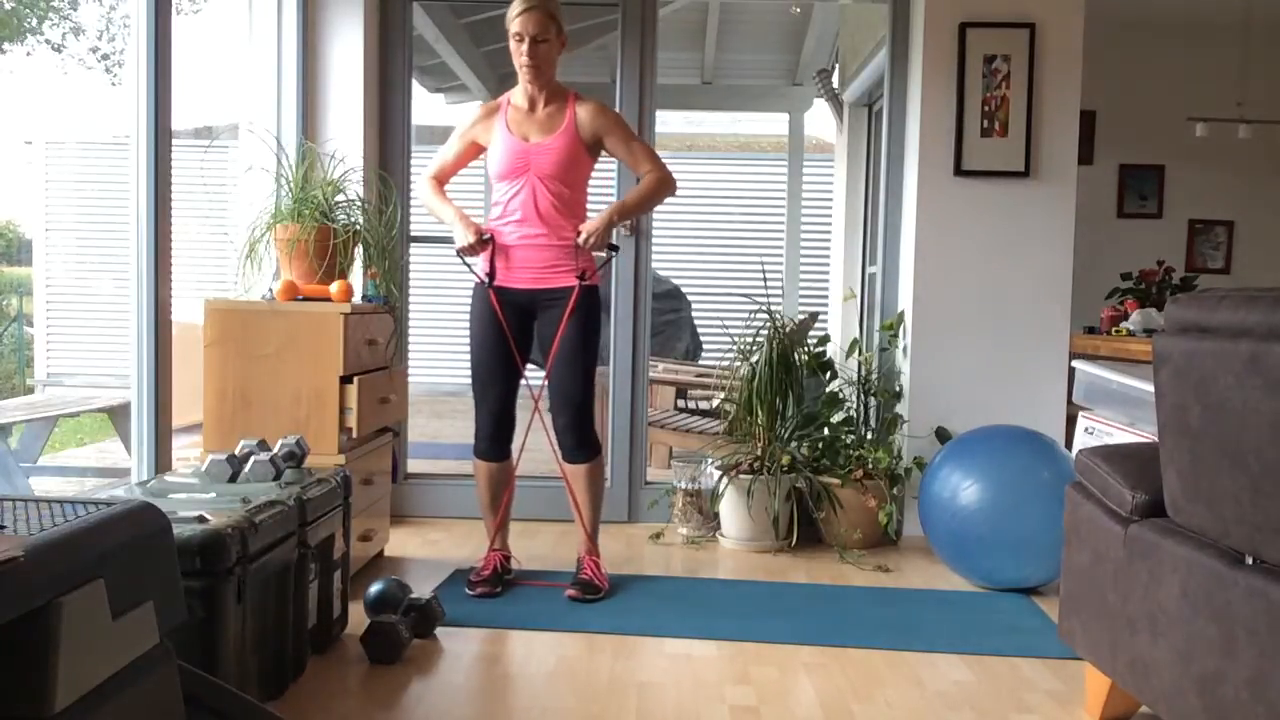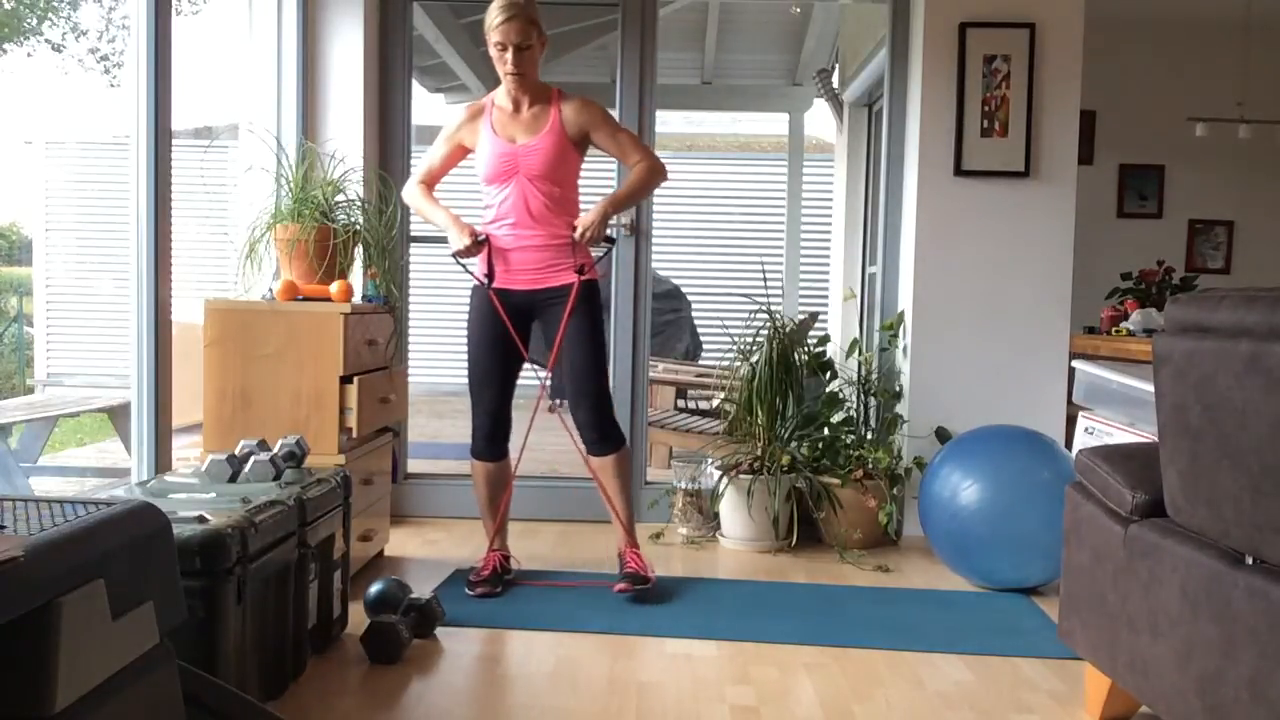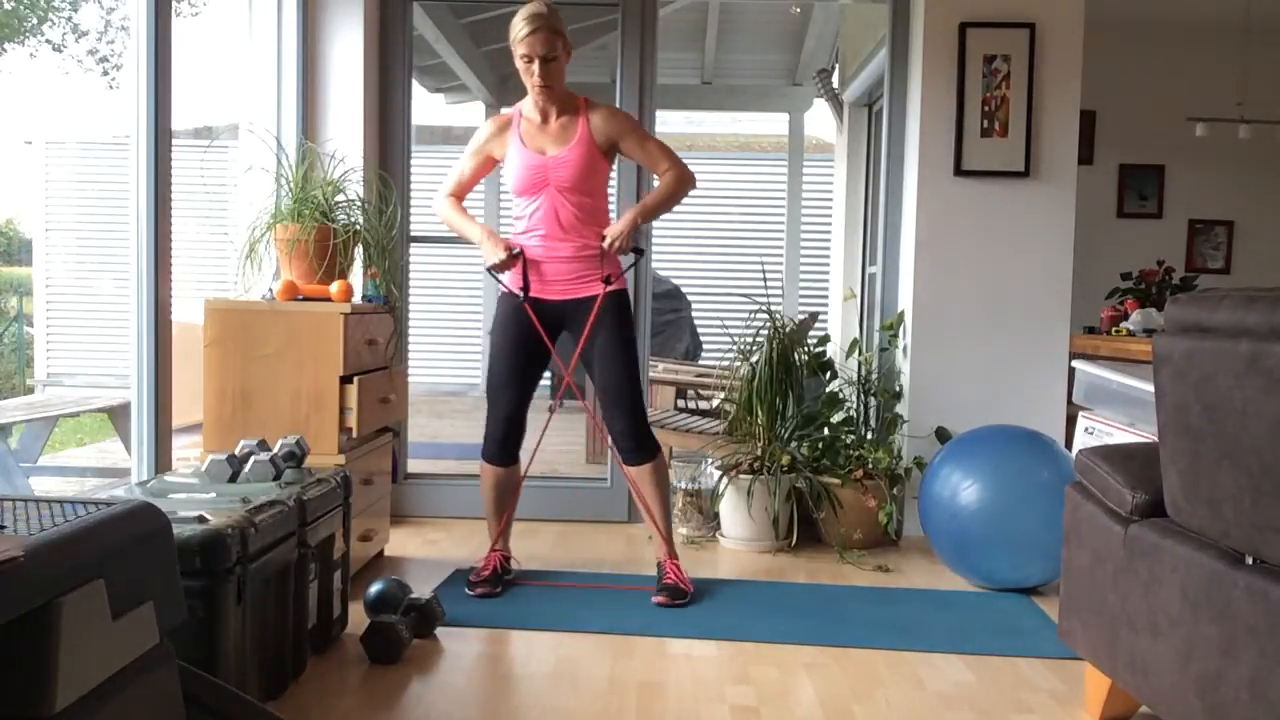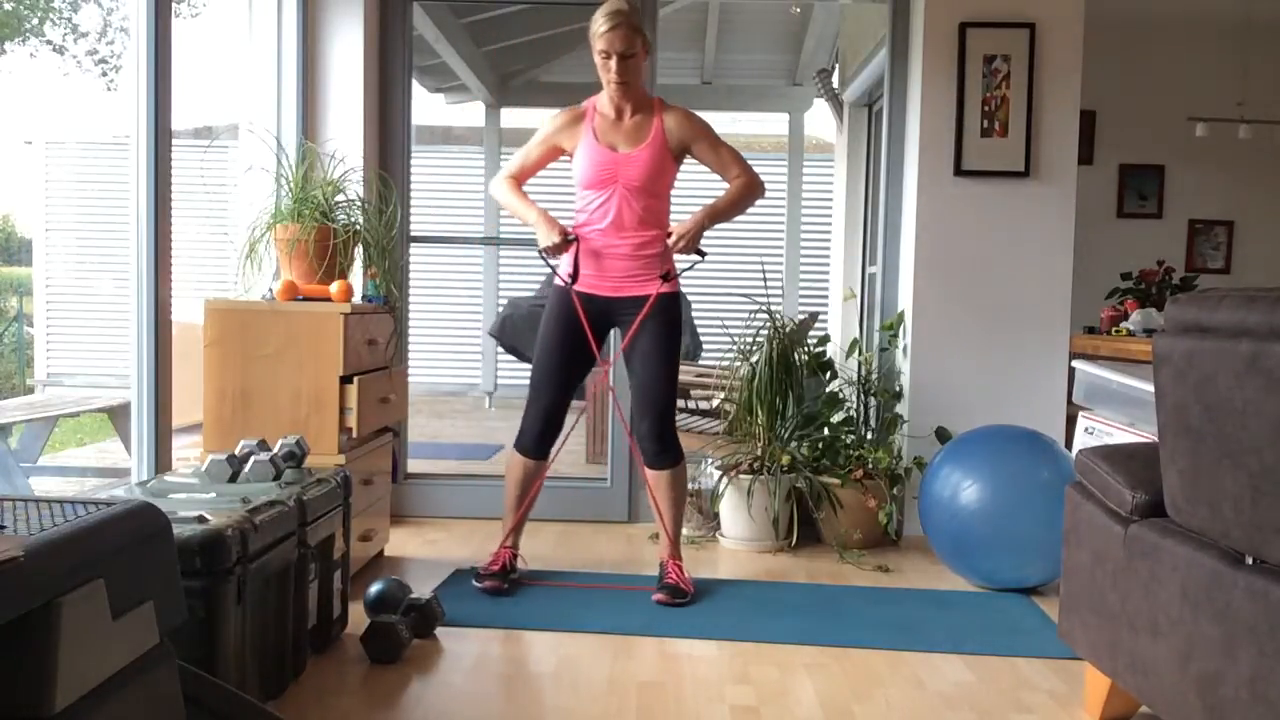
dt=0.3s
person 1, frame 1
left shoulder: (588, 115)
right shoulder: (488, 118)
left elbow: (660, 179)
right elbow: (429, 181)
left wrist: (611, 215)
right wrist: (458, 220)
left hip: (568, 286)
right hip: (500, 284)
left knee: (572, 421)
right knee: (492, 421)
left ankle: (590, 555)
right ankle: (497, 551)
person 1, frame 2
left shoulder: (573, 112)
right shoulder: (473, 121)
left elbow: (650, 166)
right elbow: (415, 186)
left wrist: (605, 208)
right wrist: (451, 224)
left hip: (567, 283)
right hip: (498, 286)
left knee: (594, 414)
right knee: (488, 422)
left ankle: (629, 548)
right ankle: (496, 551)
person 1, frame 3
left shoulder: (603, 122)
right shoulder: (500, 131)
left elbow: (679, 176)
right elbow: (445, 200)
left wrist: (635, 217)
right wrist: (484, 237)
left hip: (597, 294)
right hip: (525, 295)
left knee: (628, 424)
right knee: (502, 426)
left ankle: (667, 557)
right ankle: (497, 553)
person 1, frame 4
left shoulder: (674, 124)
right shoulder: (572, 123)
left elbow: (748, 183)
right elbow: (504, 181)
left wrist: (701, 219)
right wrist: (540, 220)
left hip: (649, 295)
right hip: (578, 289)
left knee: (654, 428)
right knee: (540, 418)
left ankle: (671, 559)
right ankle: (507, 549)
